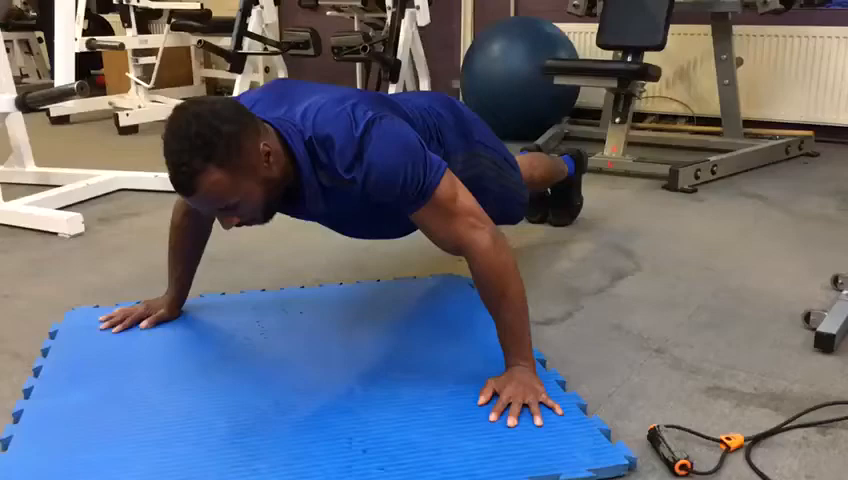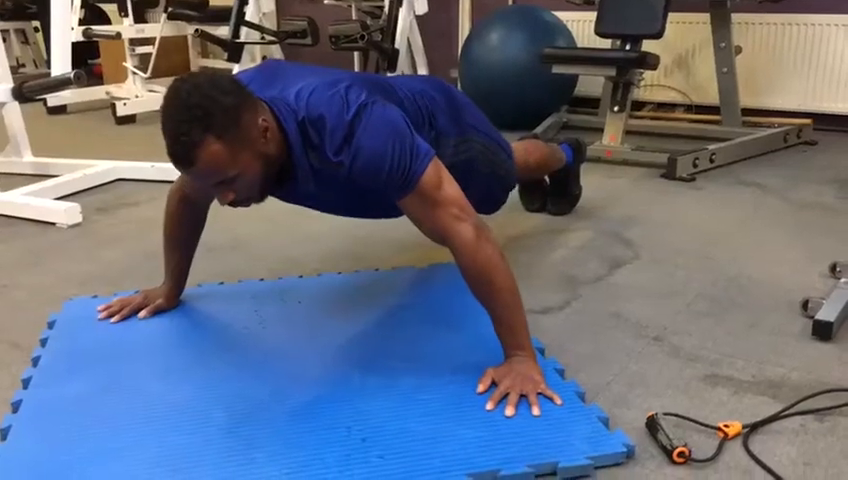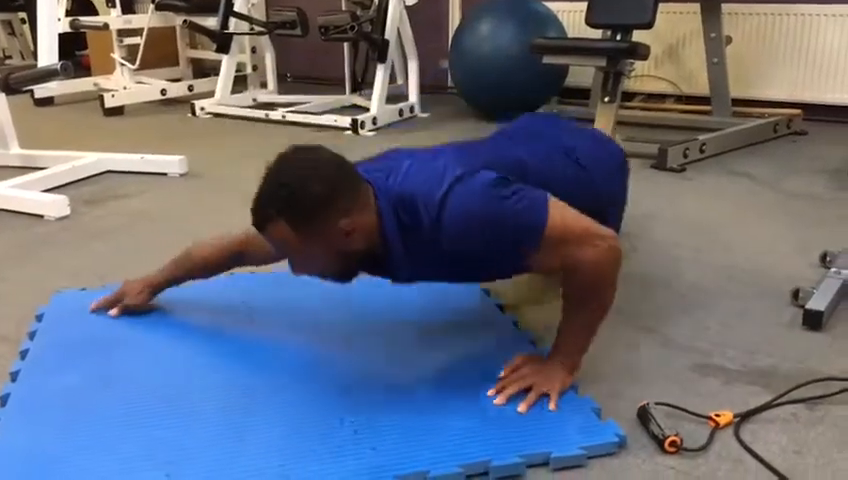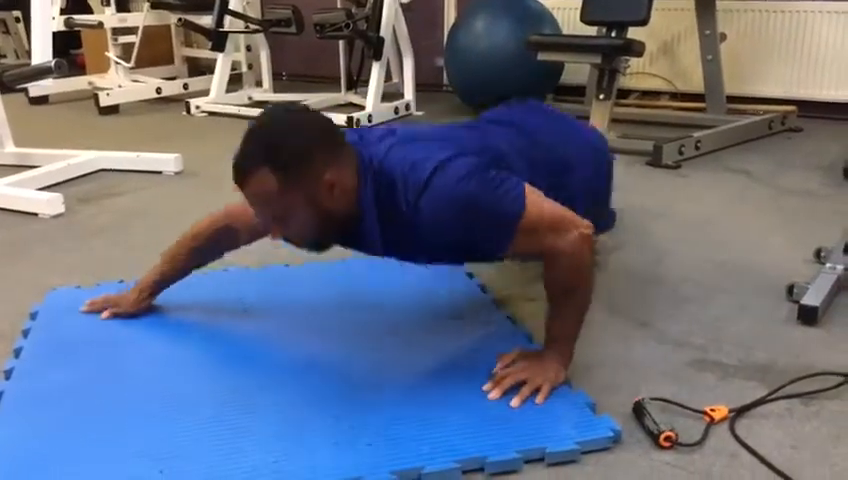
dt=1s
person 1, frame 1
left shoulder: (363, 150)
right shoulder: (228, 138)
left elbow: (482, 240)
right elbow: (190, 211)
left wrist: (521, 366)
right wrist: (173, 299)
left hip: (450, 144)
right hip: (405, 160)
left knee: (512, 194)
left ankle: (566, 168)
right ankle: (558, 169)
person 1, frame 2
left shoulder: (356, 133)
right shoulder: (222, 122)
left elbow: (466, 233)
right elbow: (186, 196)
left wrist: (520, 357)
right wrist: (171, 288)
left hip: (441, 128)
right hip: (398, 143)
left knee: (505, 173)
right knee: (503, 167)
left ankle: (562, 157)
right ankle: (545, 155)
person 1, frame 3
left shoulder: (458, 218)
right shoulder: (351, 204)
left elbow: (602, 247)
right elbow: (240, 243)
left wrist: (562, 362)
right wrist: (154, 282)
left hip: (583, 166)
right hip: (516, 148)
person 1, frame 4
left shoulder: (439, 192)
right shoulder: (311, 171)
left elbow: (574, 239)
right elbow: (226, 226)
left wrist: (553, 357)
right wrist: (144, 292)
left hip: (567, 155)
right hip: (501, 133)
left knee: (587, 216)
